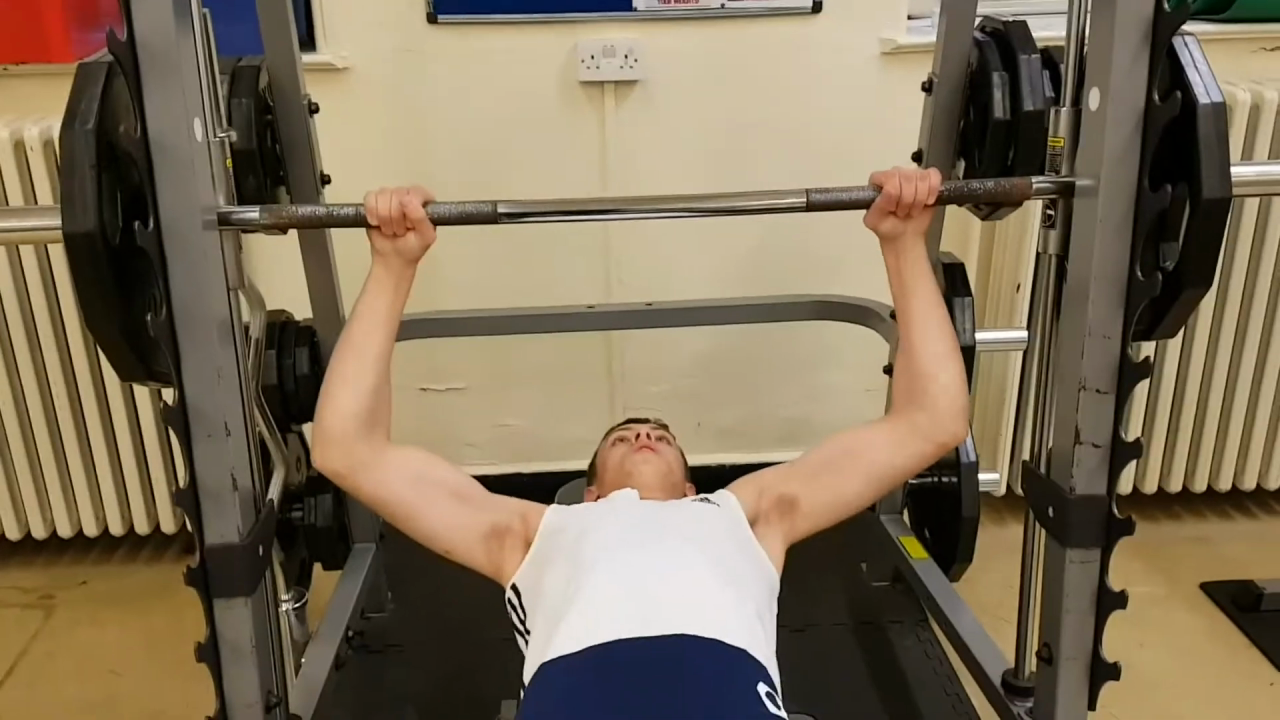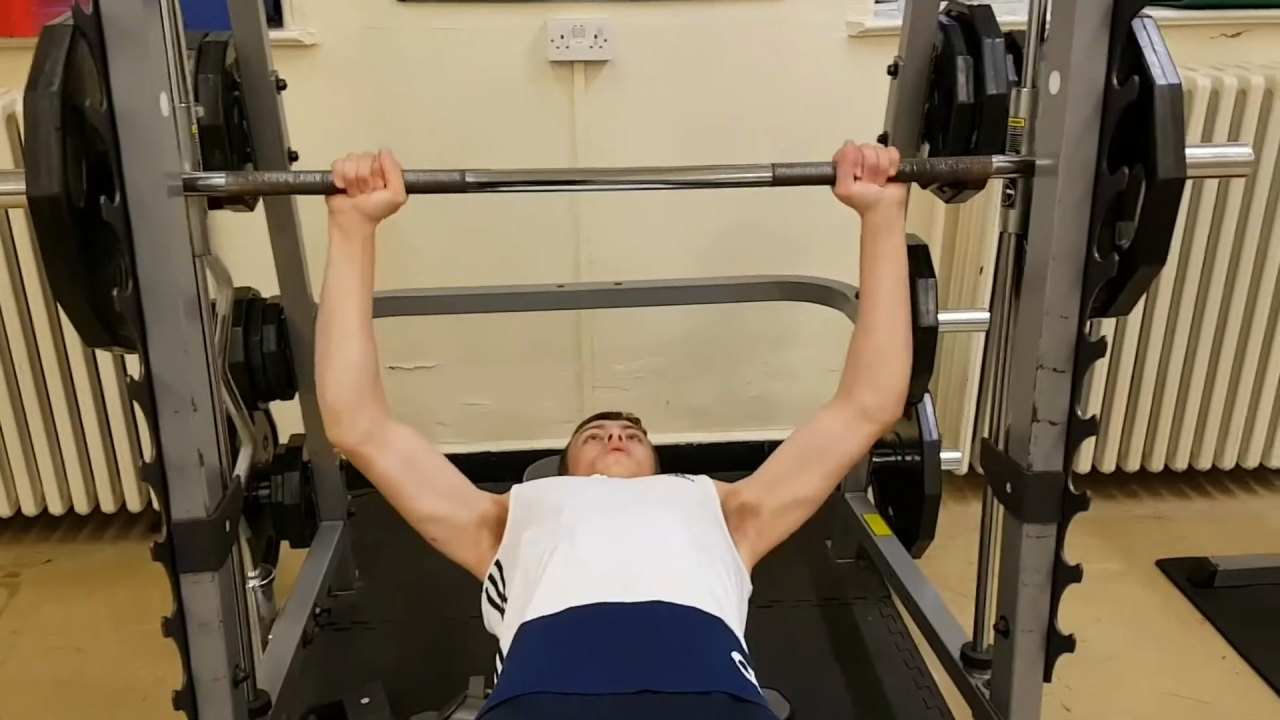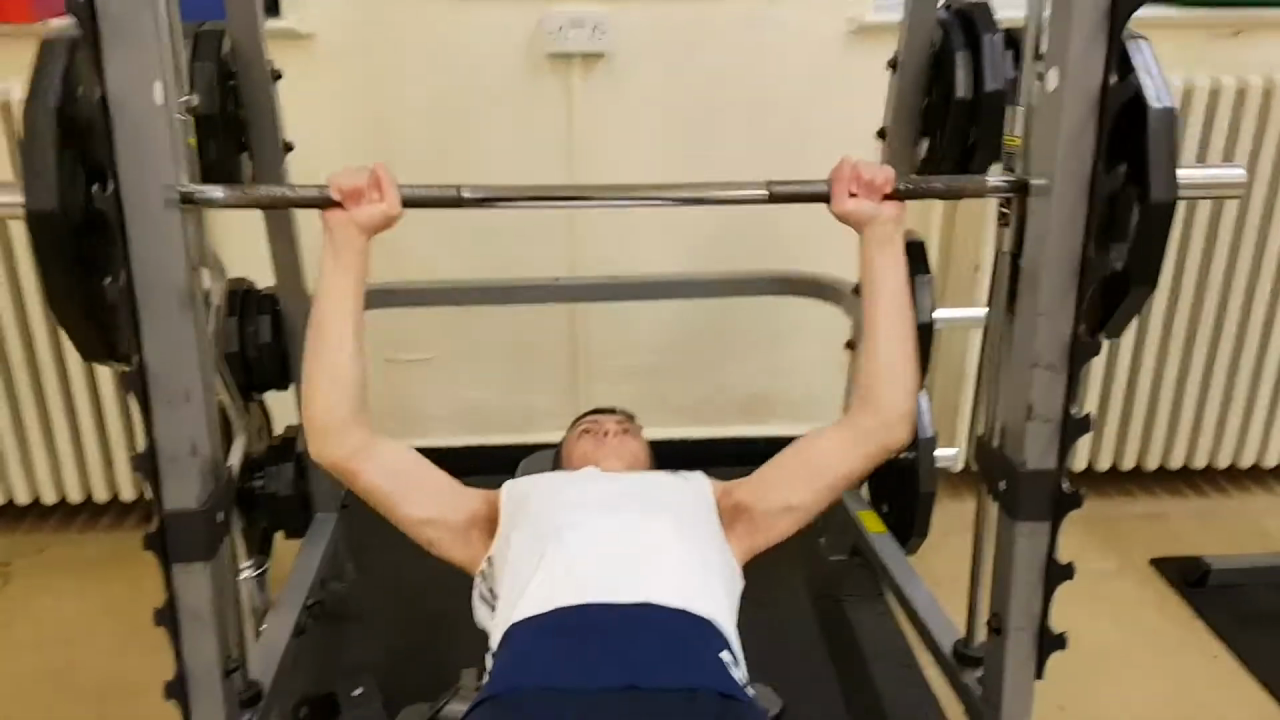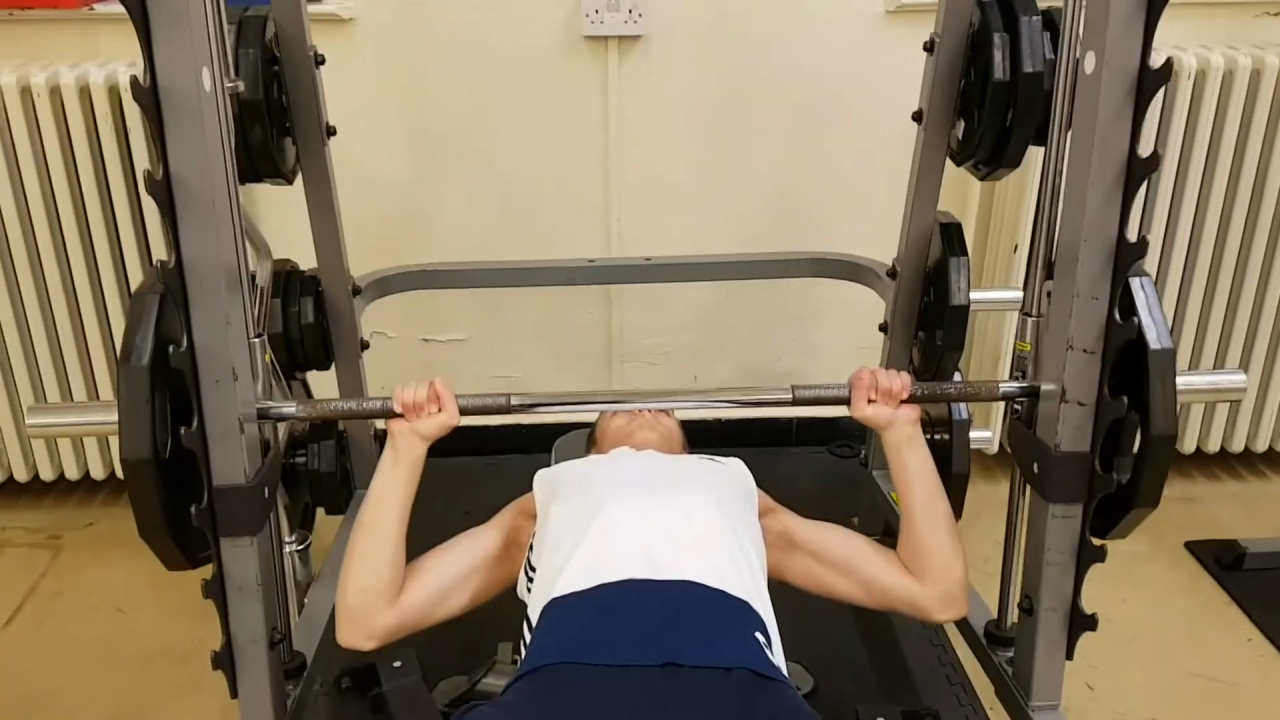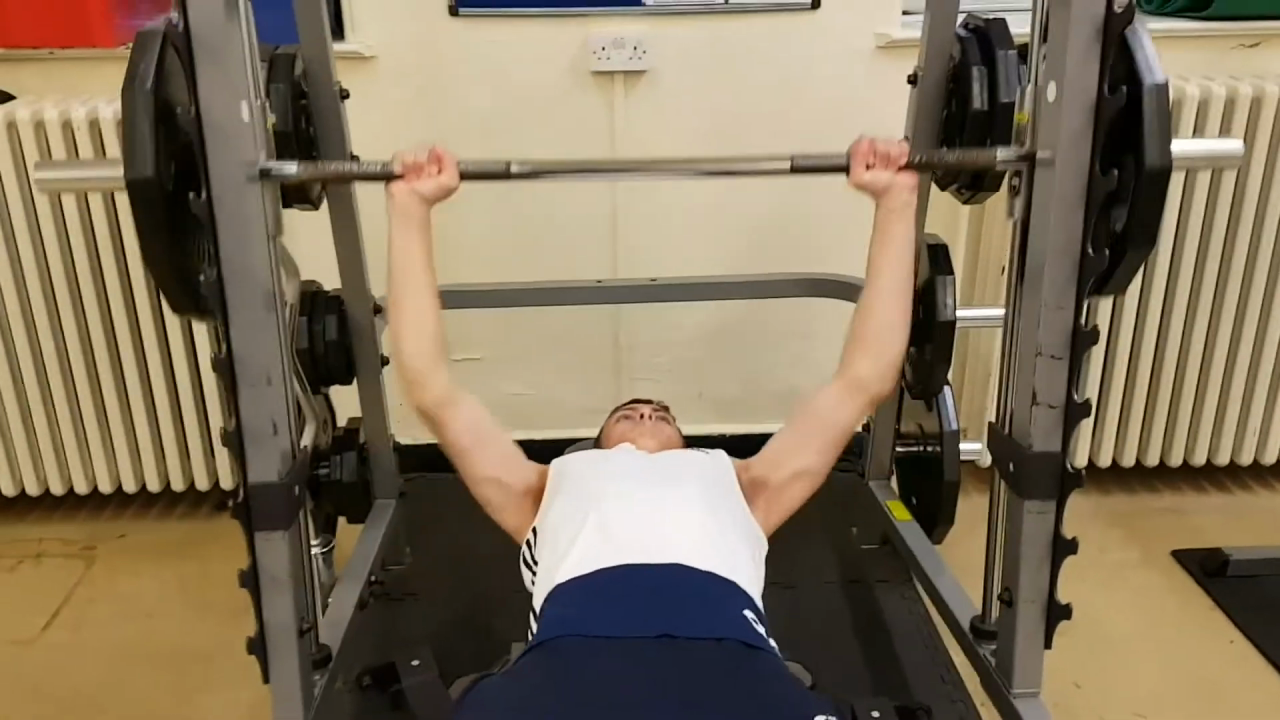
dt=1s
person 1, frame 1
left shoulder: (744, 513)
right shoulder: (538, 530)
left elbow: (933, 422)
right elbow: (346, 448)
left wrist: (904, 244)
right wrist: (393, 263)
person 1, frame 2
left shoulder: (716, 508)
right shoulder: (513, 515)
left elbow: (869, 405)
right elbow: (358, 424)
left wrist: (882, 214)
right wrist: (352, 224)
person 1, frame 3
left shoulder: (707, 503)
right shoulder: (506, 512)
left elbow: (881, 423)
right elbow: (338, 439)
left wrist: (882, 234)
right wrist: (346, 240)
person 1, frame 4
left shoulder: (738, 490)
right shoulder: (545, 498)
left elbow: (937, 592)
right elbow: (366, 621)
left wrist: (898, 429)
right wrist: (408, 444)
person 1, frame 5
left shoulder: (737, 487)
right shoulder: (548, 492)
left elbow: (866, 375)
right elbow: (428, 384)
left wrist: (895, 201)
right wrist: (411, 207)
